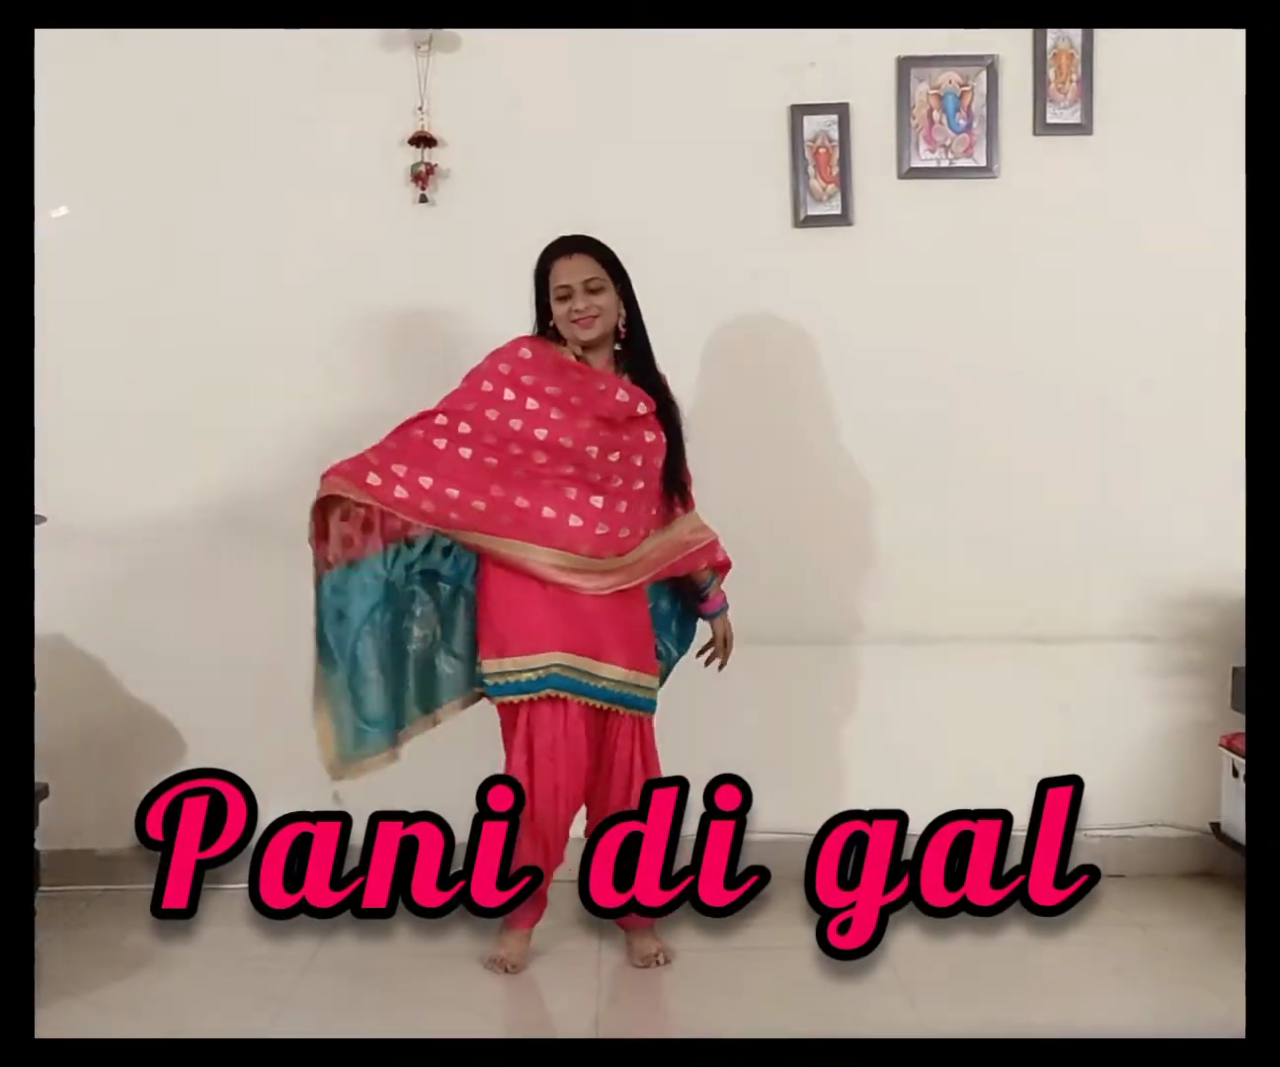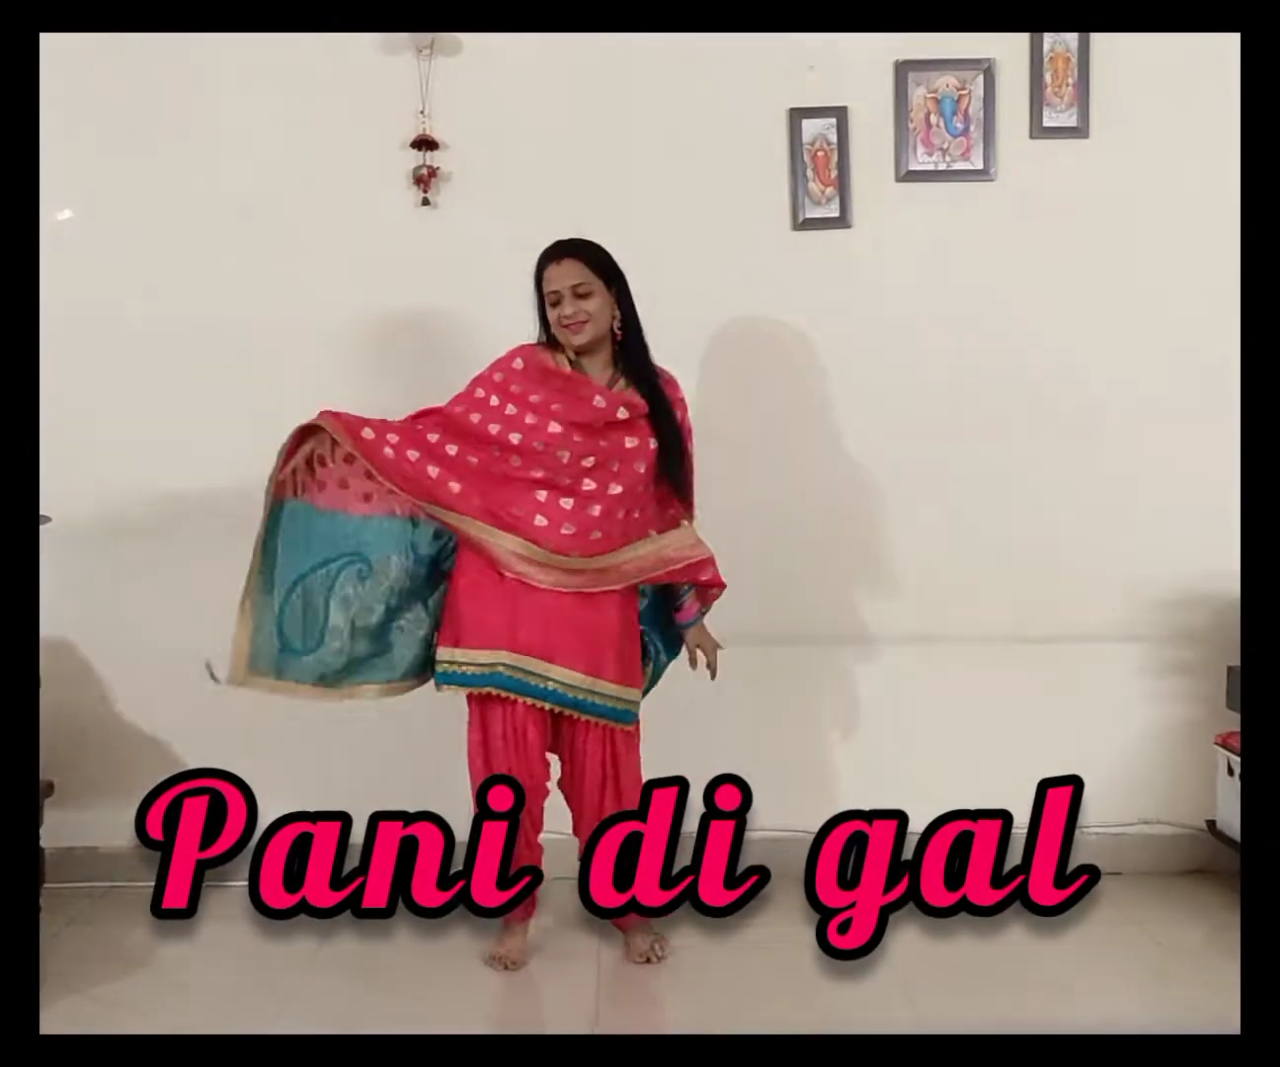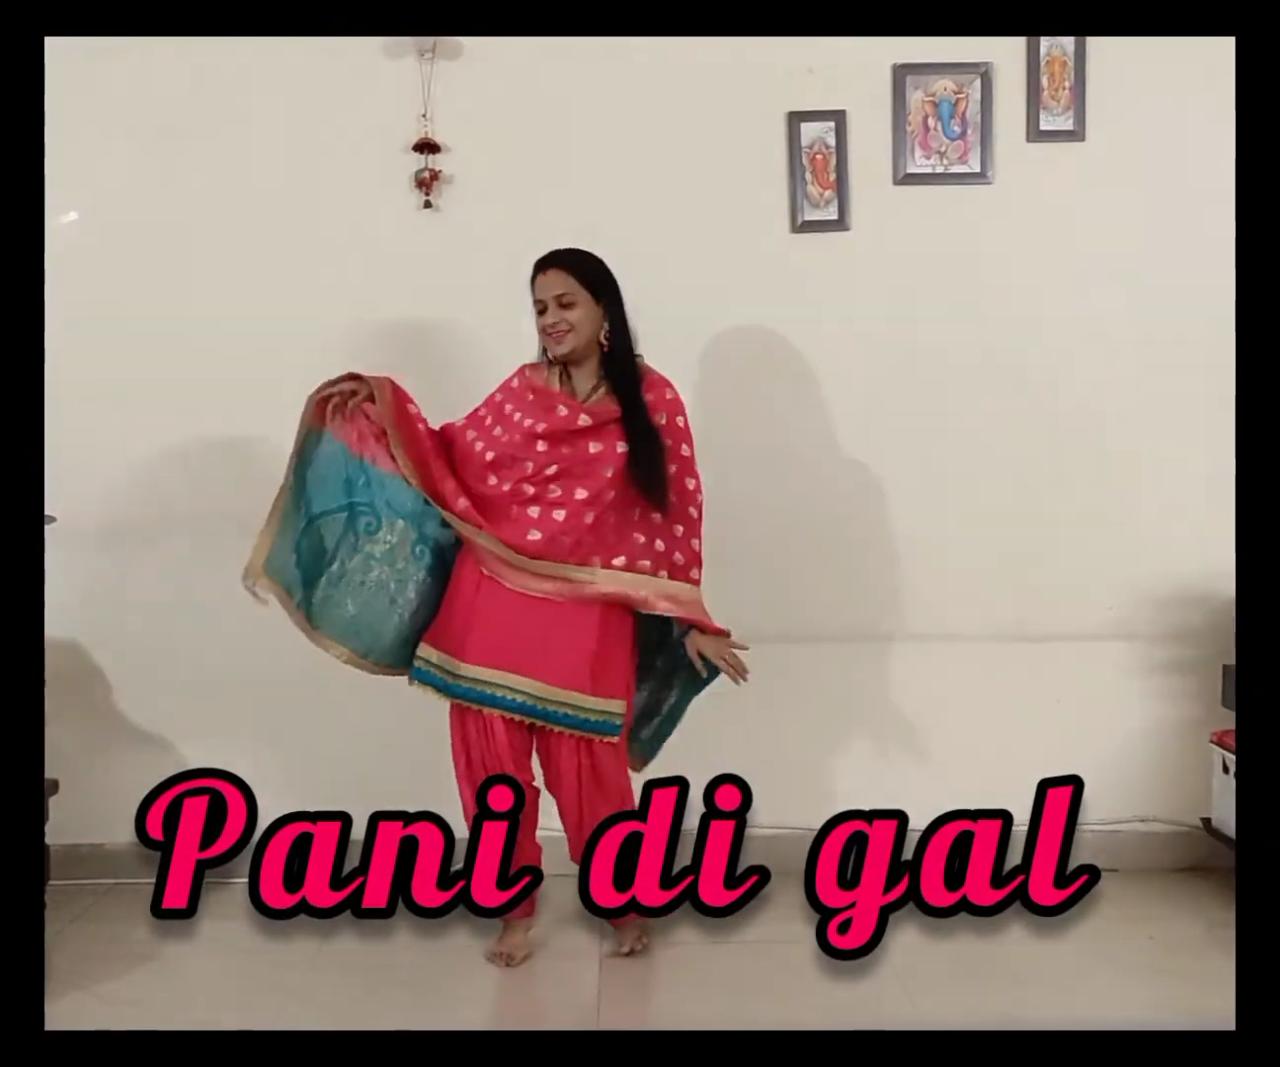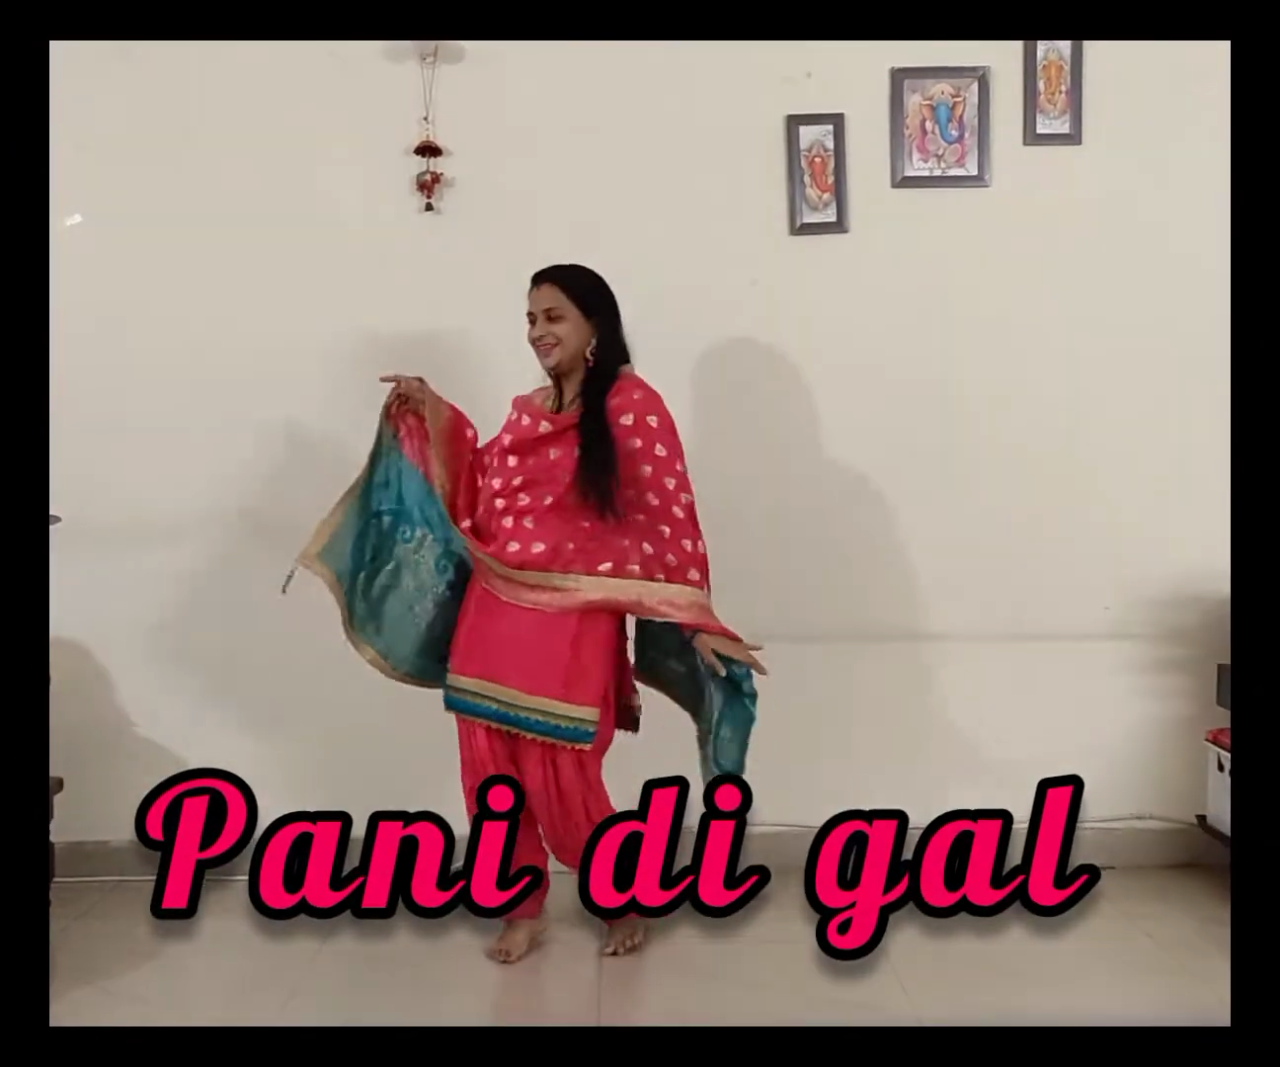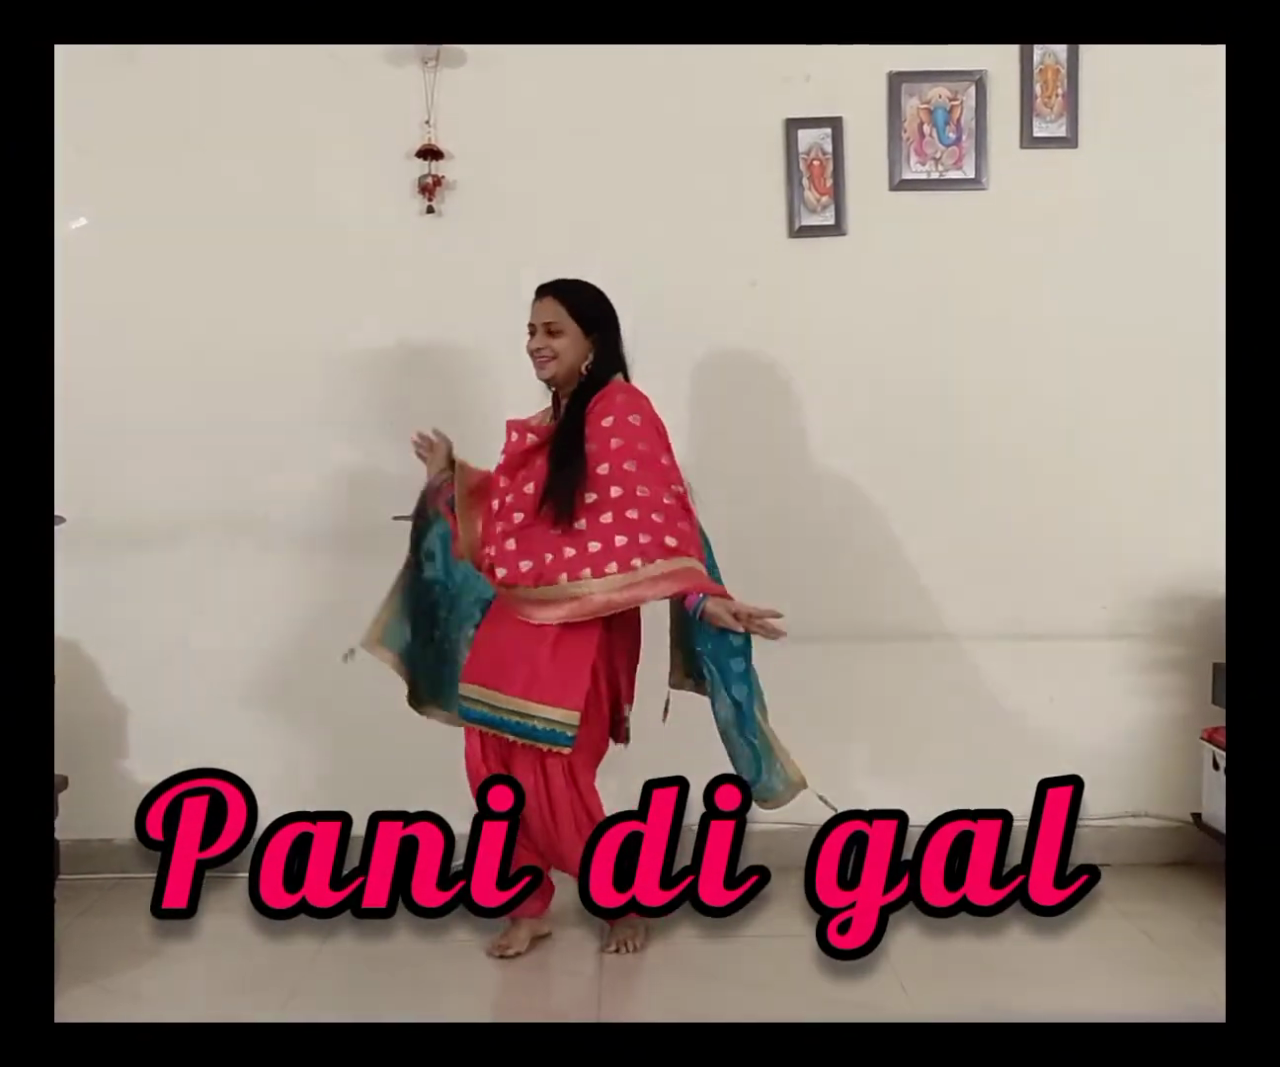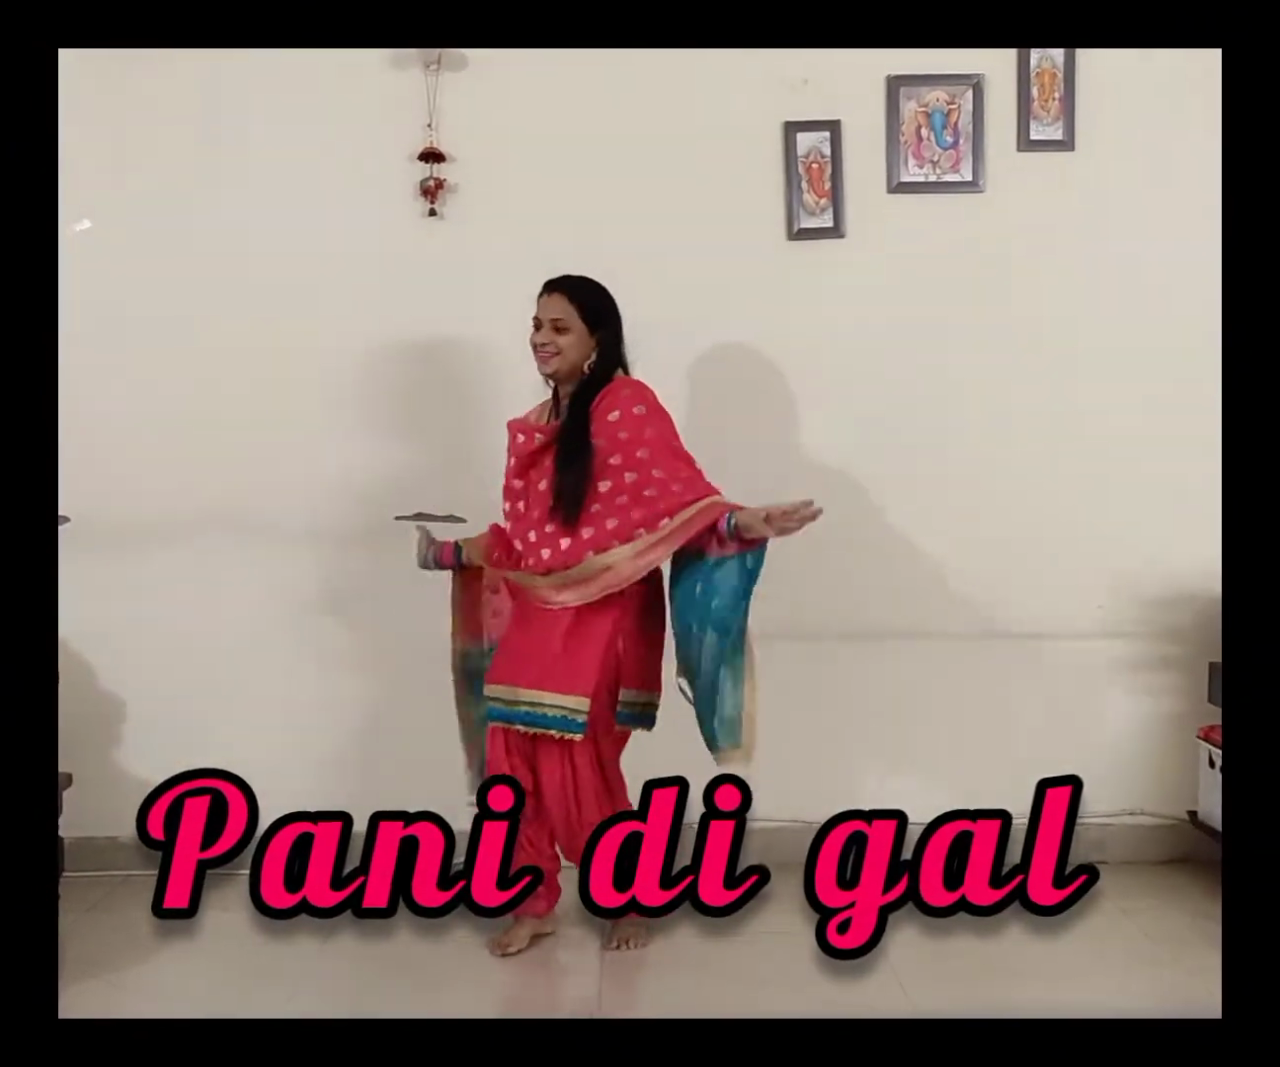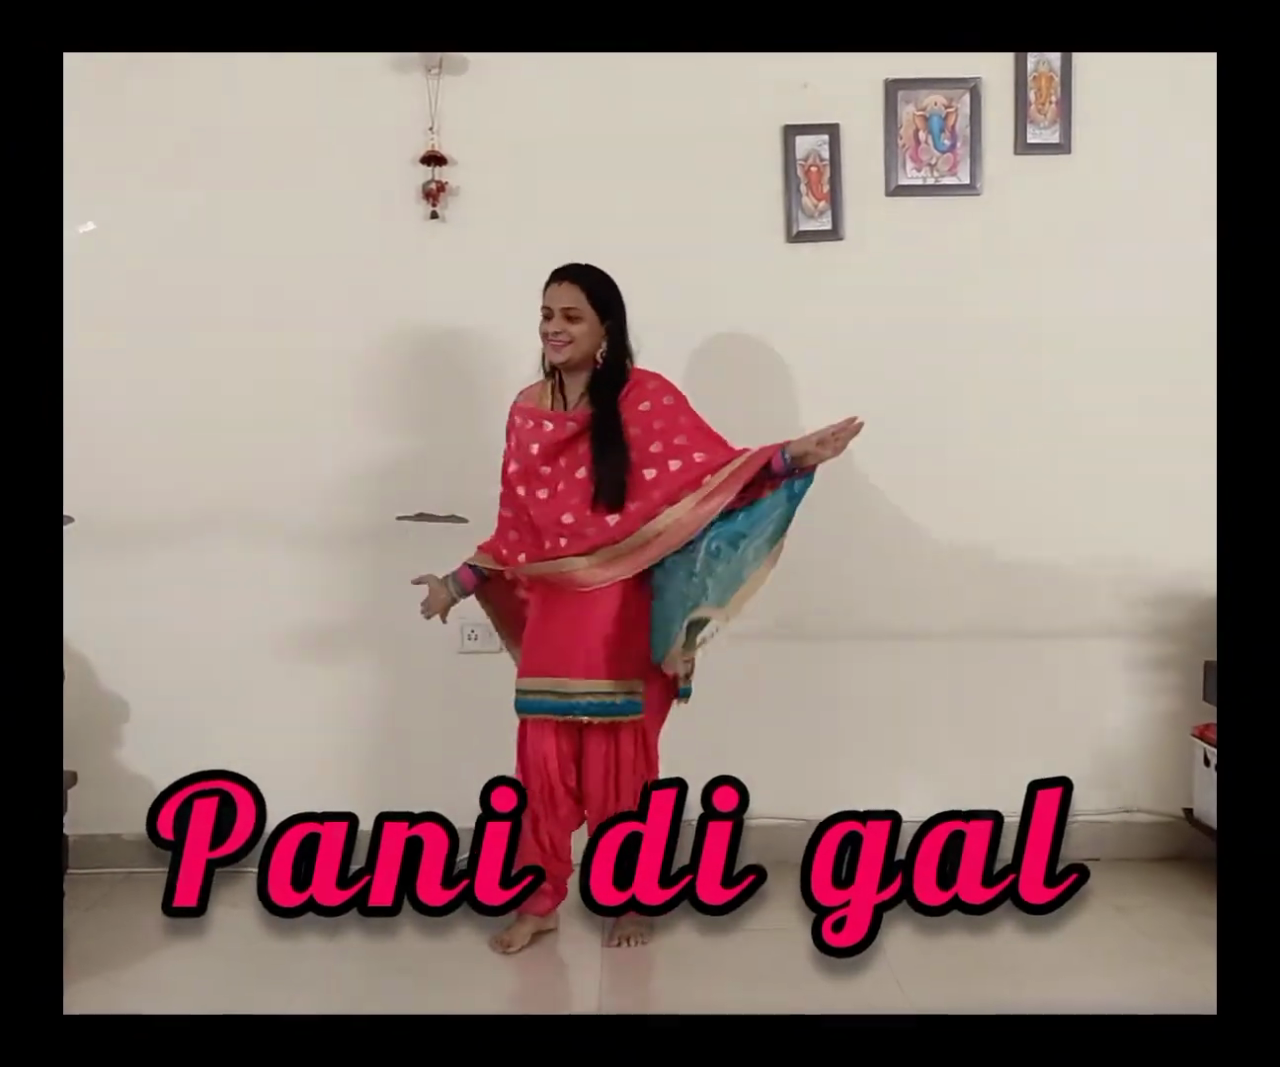
dt=0.2s
person 1, frame 1
left shoulder: (647, 392)
right shoulder: (517, 367)
left elbow: (671, 508)
right elbow: (439, 442)
left wrist: (712, 599)
right wrist: (356, 491)
left hip: (616, 602)
right hip: (529, 594)
left knee: (626, 766)
right knee: (547, 763)
left ankle: (636, 912)
right ankle: (518, 913)
person 1, frame 2
left shoulder: (657, 395)
right shoulder: (519, 374)
left elbow: (668, 514)
right elbow: (438, 440)
left wrist: (690, 614)
right wrist: (340, 439)
left hip: (598, 605)
right hip: (504, 591)
left knee: (606, 765)
right knee: (505, 760)
left ankle: (631, 909)
right ankle: (513, 912)
person 1, frame 3
left shoulder: (653, 399)
right shoulder: (521, 390)
left elbow: (674, 517)
right elbow: (453, 461)
left wrist: (692, 625)
right wrist: (382, 404)
left hip: (587, 611)
right hip: (493, 600)
left knee: (589, 768)
right knee: (489, 763)
right ankle: (516, 909)
person 1, frame 4
left shoulder: (633, 406)
right shoulder: (528, 411)
left elbow: (668, 519)
right elbow: (478, 492)
left wrist: (696, 624)
right wrist: (434, 415)
left hip: (576, 621)
right hip: (495, 615)
left knee: (561, 776)
right knee: (490, 771)
right ankle: (523, 908)
person 1, frame 5
left shoulder: (619, 410)
right shoulder: (537, 429)
left elbow: (656, 514)
left wrist: (706, 597)
right wrist: (450, 476)
left hip: (581, 631)
right hip: (515, 626)
left knee: (552, 779)
right knee: (492, 768)
right ankle: (529, 906)
person 1, frame 6
left shoulder: (625, 404)
right shoulder: (534, 426)
left elbow: (675, 492)
left wrist: (743, 521)
right wrist: (455, 552)
left hip: (605, 617)
right hip: (542, 618)
left knee: (578, 769)
right knee: (511, 762)
right ankle: (534, 903)
person 1, frame 7
left shoulder: (646, 395)
right shoulder: (526, 409)
left elbow: (711, 471)
left wrist: (793, 456)
right wrist: (465, 579)
left hip: (628, 606)
right hip: (556, 609)
left knee: (620, 759)
right knee: (543, 759)
right ankle: (539, 901)
